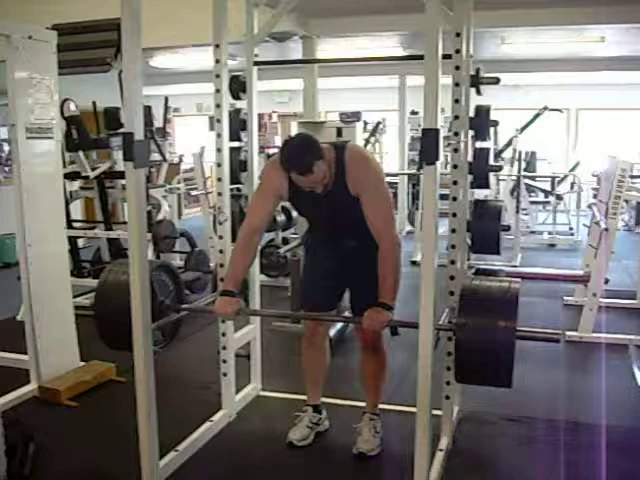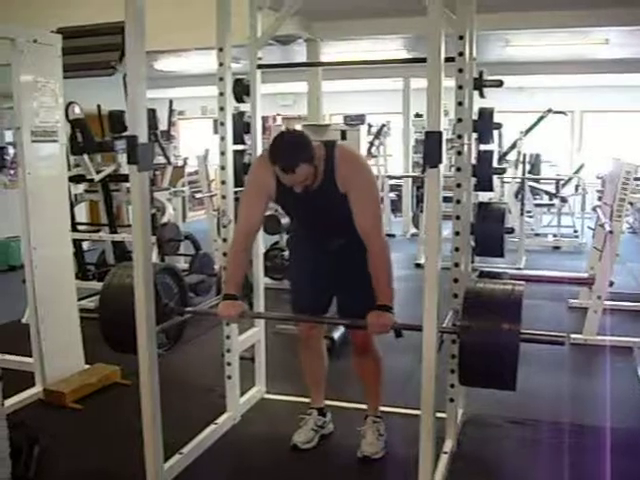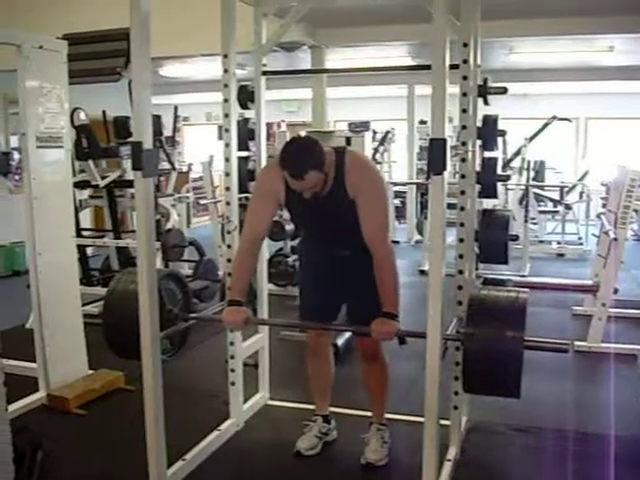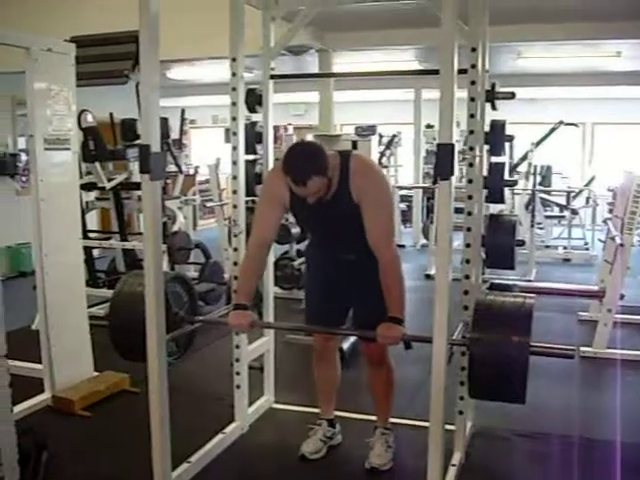
dt=0.4s
person 1, frame 1
left shoulder: (359, 166)
right shoulder: (276, 173)
left elbow: (387, 238)
right elbow: (251, 230)
left wrist: (385, 304)
right wrist: (229, 290)
left hip: (367, 248)
right hip: (323, 245)
left knee: (370, 334)
right knee: (313, 329)
left ankle: (371, 417)
right ankle: (314, 411)
person 1, frame 2
left shoulder: (349, 165)
right shoulder: (262, 171)
left elbow: (374, 237)
right elbow: (244, 233)
left wrist: (384, 305)
right wrist: (231, 295)
left hip: (353, 250)
right hip: (308, 248)
left knee: (362, 338)
right knee: (308, 333)
left ankle: (374, 421)
right ankle: (318, 414)
person 1, frame 3
left shoulder: (360, 173)
right shoulder: (272, 178)
left elbow: (380, 246)
right elbow: (251, 239)
left wrist: (389, 313)
right wrist: (236, 300)
left hip: (362, 258)
right hip: (317, 256)
left knee: (369, 346)
right knee: (316, 340)
left ankle: (378, 428)
right ankle: (323, 421)
person 1, frame 4
left shoulder: (364, 177)
right shoulder: (277, 182)
left elbow: (385, 250)
right elbow: (259, 244)
left wrist: (395, 318)
right wrist: (241, 304)
left hip: (369, 262)
right hip: (324, 260)
left knee: (375, 350)
right knee: (322, 344)
left ankle: (383, 432)
right ankle: (327, 425)
